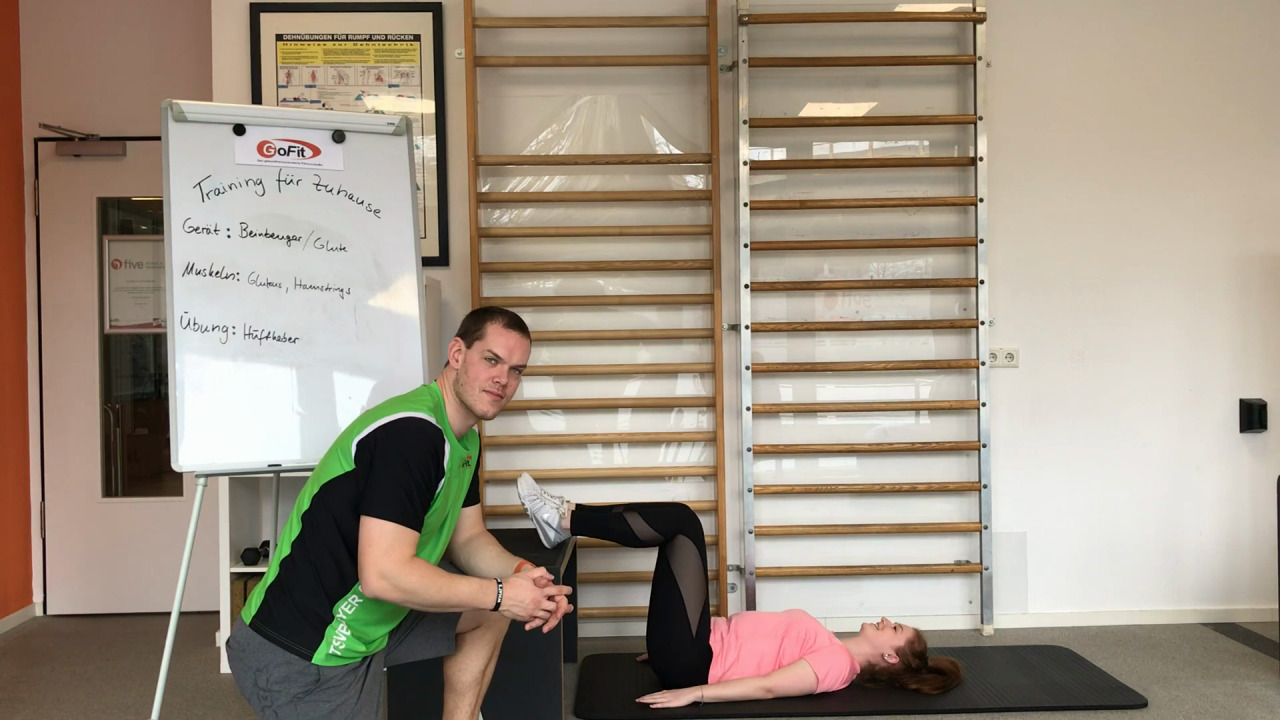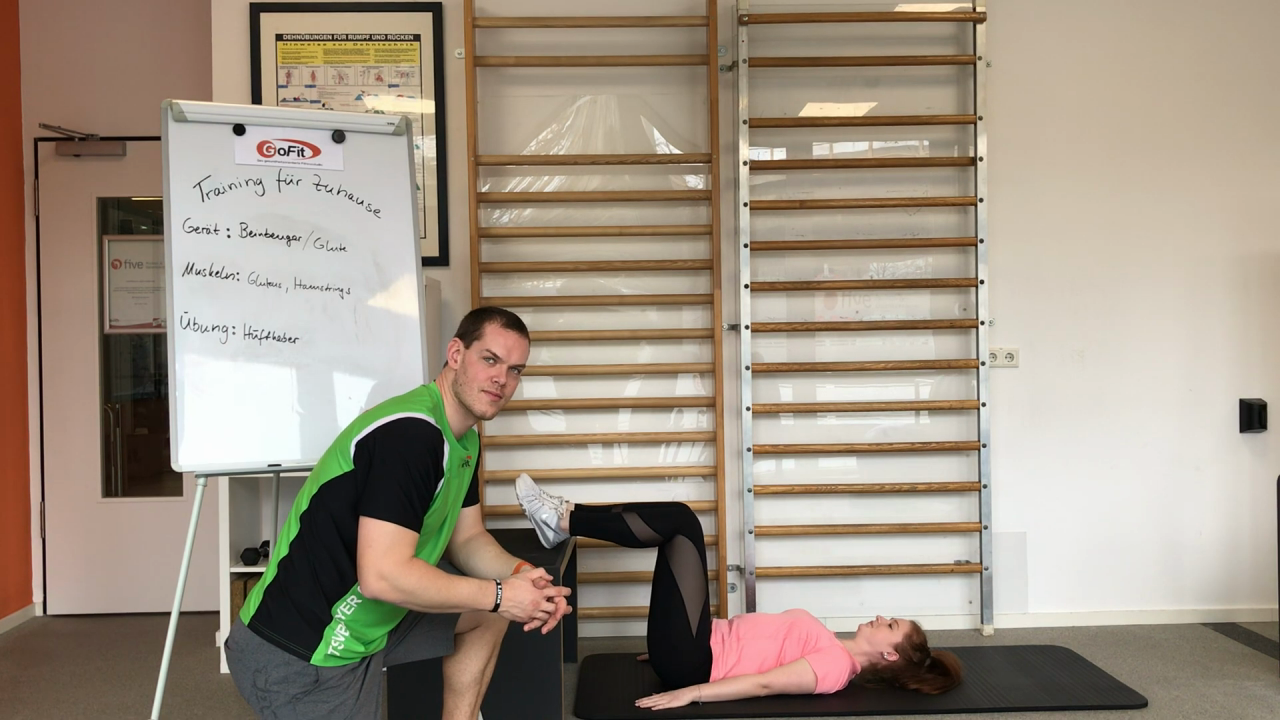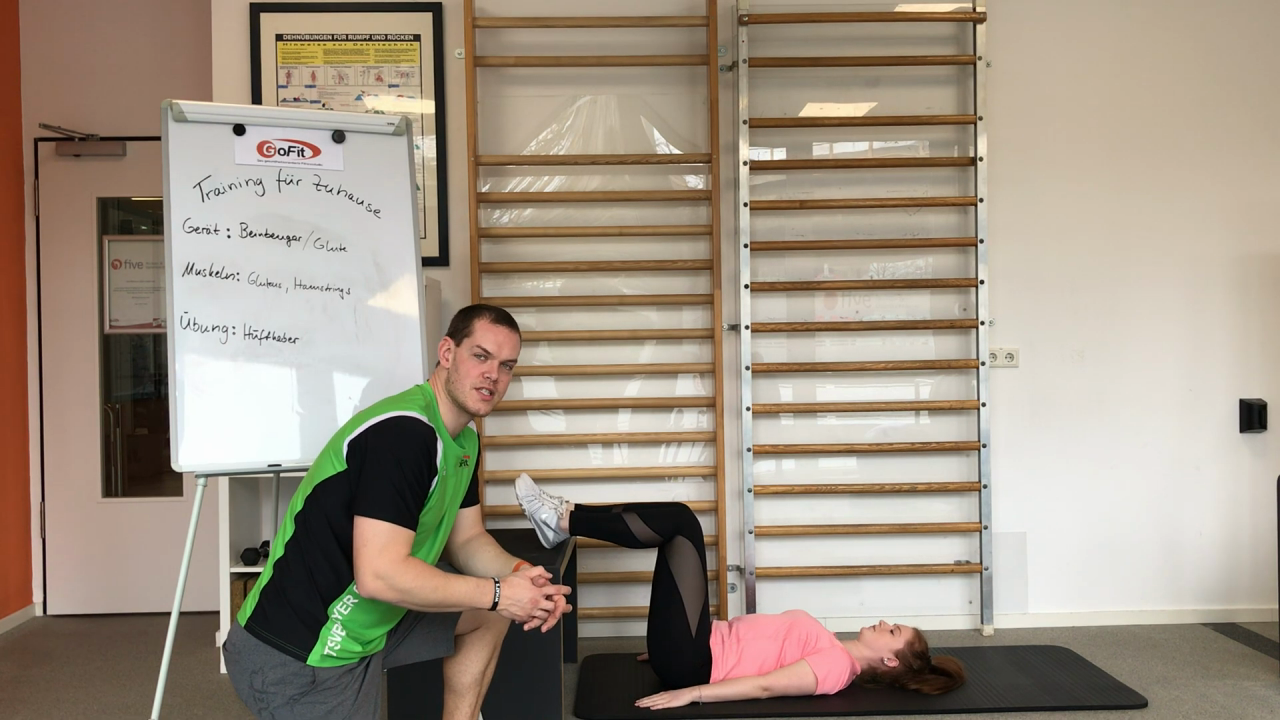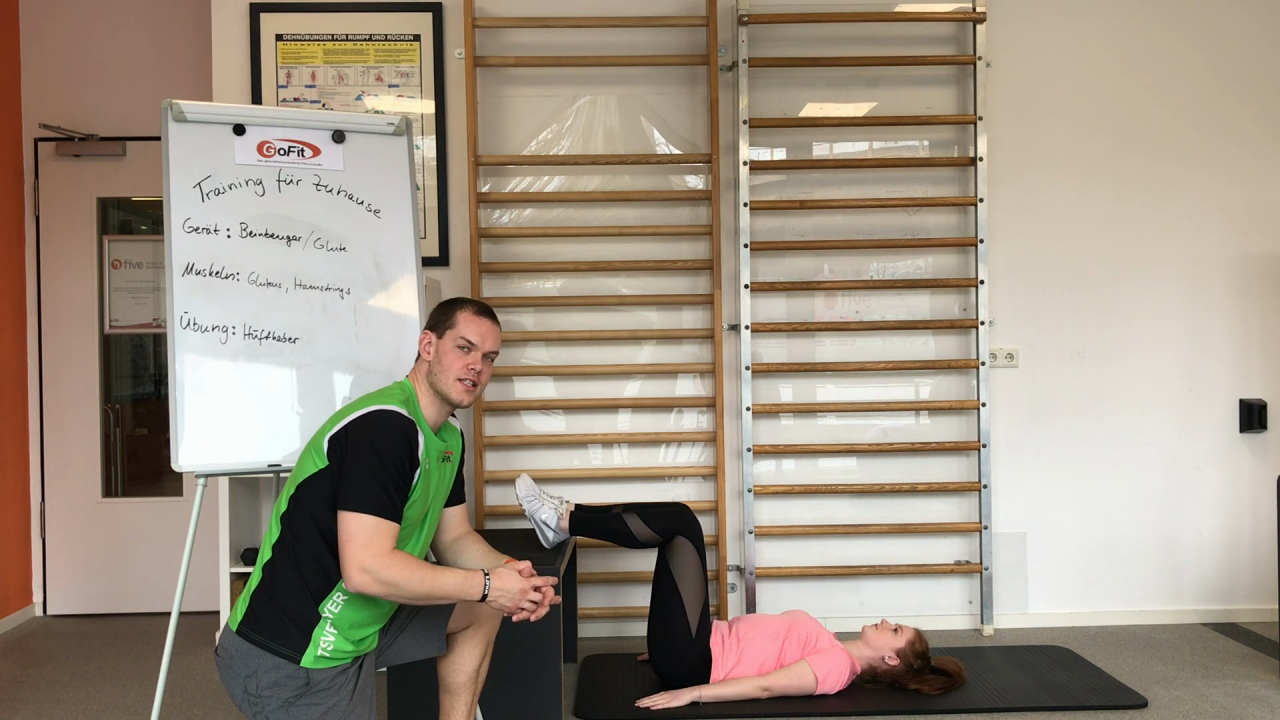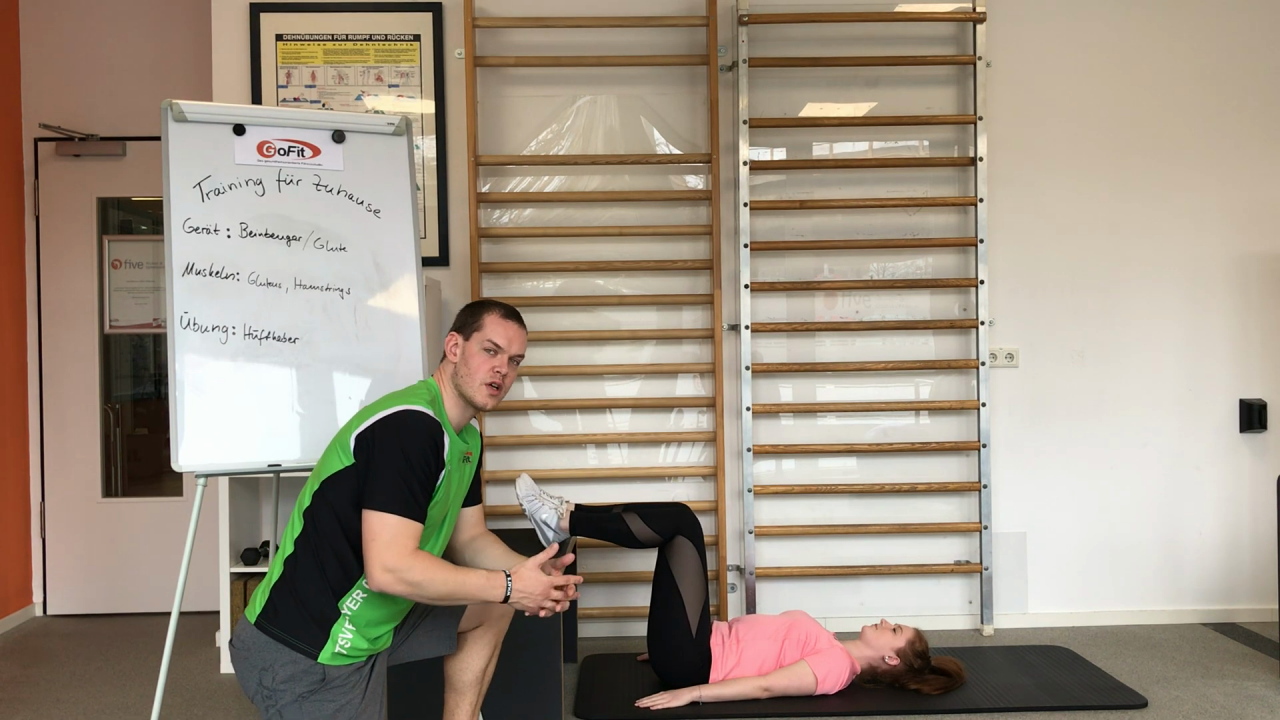
dt=1s
person 1, frame 1
left shoulder: (837, 665)
right shoulder: (828, 645)
left elbow: (767, 686)
left wrist: (692, 692)
right wrist: (668, 647)
left hip: (691, 662)
right hip: (699, 646)
left knee: (681, 523)
right knee: (678, 520)
left ankle: (564, 519)
right ankle: (566, 518)
person 1, frame 2
left shoulder: (837, 665)
right shoulder: (829, 646)
left elbow: (765, 683)
left wrist: (689, 693)
right wrist: (670, 645)
left hip: (693, 664)
right hip: (701, 647)
left knee: (681, 524)
right knee: (679, 520)
left ankle: (564, 520)
right ankle: (566, 518)
person 1, frame 3
left shoulder: (837, 667)
right shoulder: (829, 649)
left elbow: (766, 686)
left wrist: (690, 693)
right wrist: (669, 644)
left hip: (692, 665)
right hip: (702, 647)
left knee: (680, 524)
right knee: (677, 519)
left ankle: (563, 520)
right ankle: (565, 517)
person 1, frame 4
left shoulder: (838, 667)
right shoulder: (829, 649)
left elbow: (766, 686)
left wrist: (690, 693)
right wrist: (669, 643)
left hip: (692, 665)
right hip: (702, 647)
left knee: (679, 524)
right knee: (678, 520)
left ankle: (563, 521)
right ankle: (565, 517)
person 1, frame 5
left shoulder: (837, 667)
right shoulder: (828, 648)
left elbow: (766, 686)
left wrist: (690, 693)
right wrist: (669, 644)
left hip: (692, 663)
right hip: (704, 645)
left knee: (680, 524)
right knee: (679, 521)
left ankle: (563, 522)
right ankle: (565, 518)
person 2, frame 1
left shoulder: (464, 439)
right shoulder: (409, 431)
left elbow: (467, 538)
right elbow: (384, 575)
left wrist: (522, 574)
right wrist: (500, 594)
left hip: (363, 620)
left knee: (488, 611)
person 2, frame 2
left shoulder: (464, 439)
right shoulder: (408, 433)
left elbow: (467, 539)
right elbow: (382, 576)
left wrist: (521, 575)
right wrist: (499, 596)
left hip: (362, 620)
left knee: (489, 611)
person 2, frame 3
left shoulder: (463, 439)
right shoulder: (402, 432)
left elbow: (467, 539)
right elbow: (380, 575)
left wrist: (521, 576)
right wrist: (497, 594)
left hip: (362, 623)
left knee: (492, 610)
person 2, frame 4
left shoulder: (449, 435)
right shoulder: (381, 426)
left elbow: (453, 537)
right elbow: (366, 569)
left wrist: (508, 572)
right wrist: (485, 584)
left hip: (357, 623)
left knee: (482, 607)
person 2, frame 5
left shoulder: (466, 436)
right shoulder: (409, 425)
left elbow: (468, 538)
right elbow: (390, 568)
left wrist: (529, 573)
right wrist: (508, 586)
left hip: (369, 621)
left knee: (491, 607)
